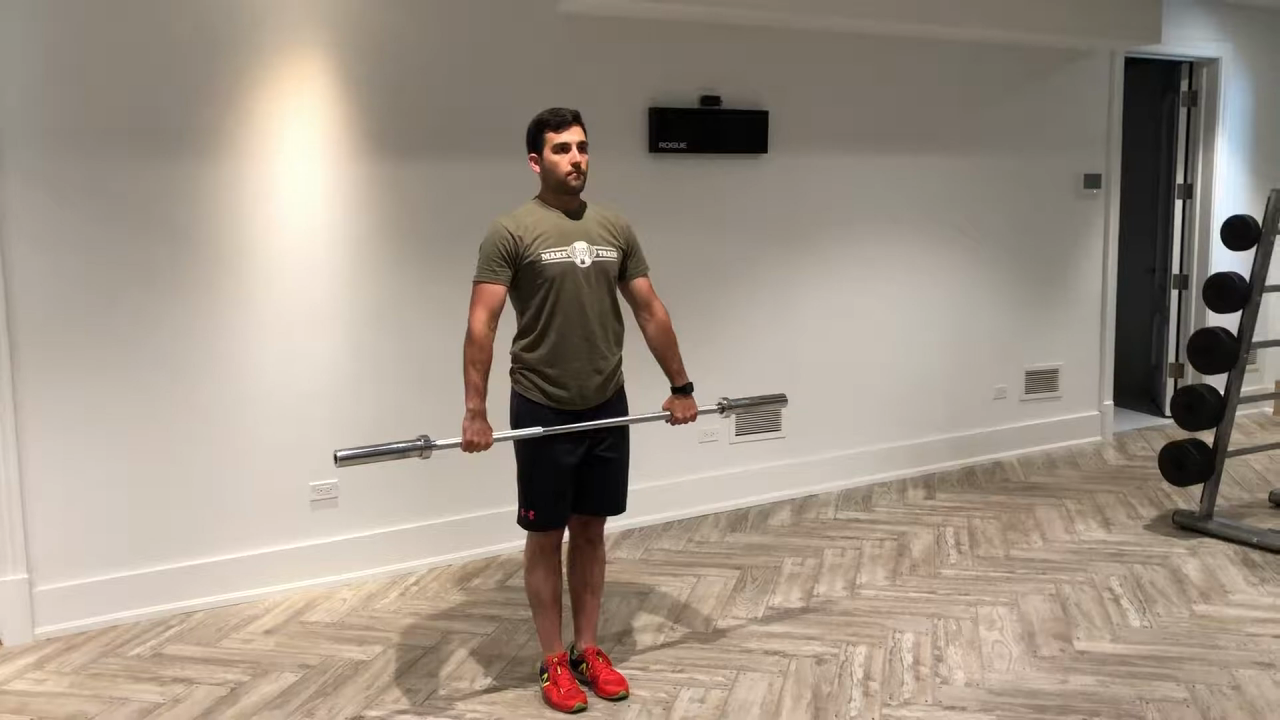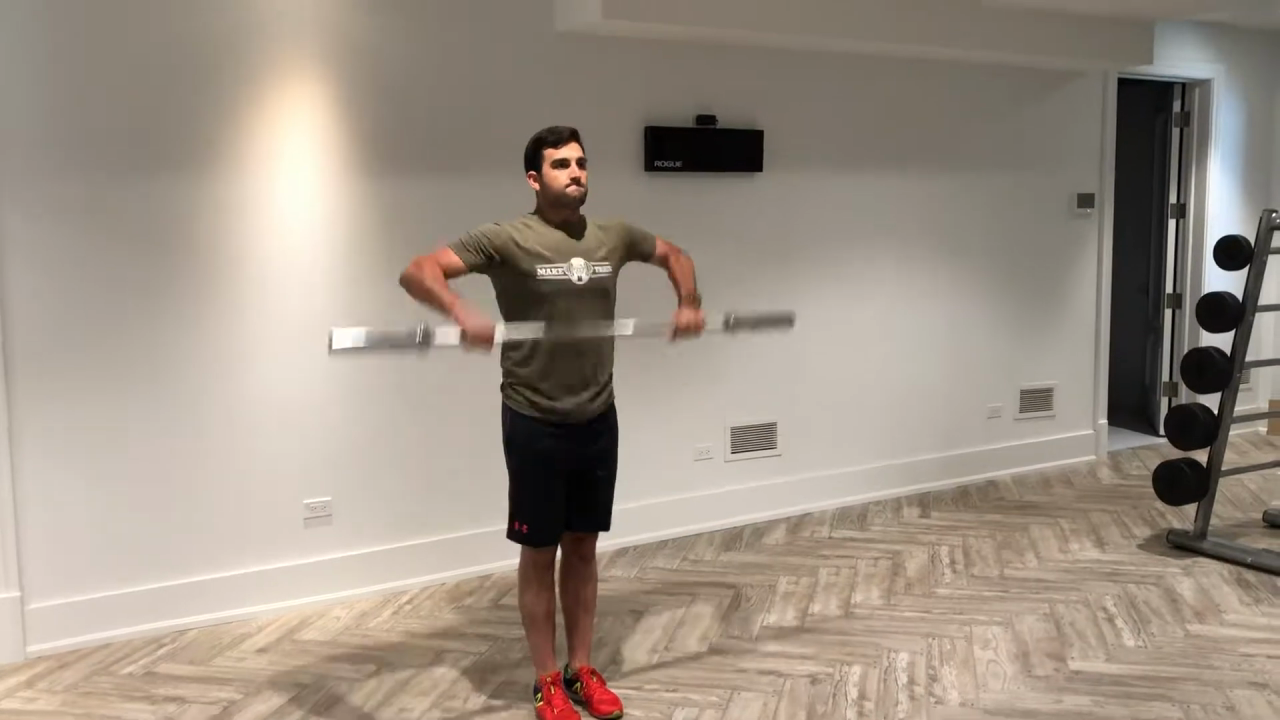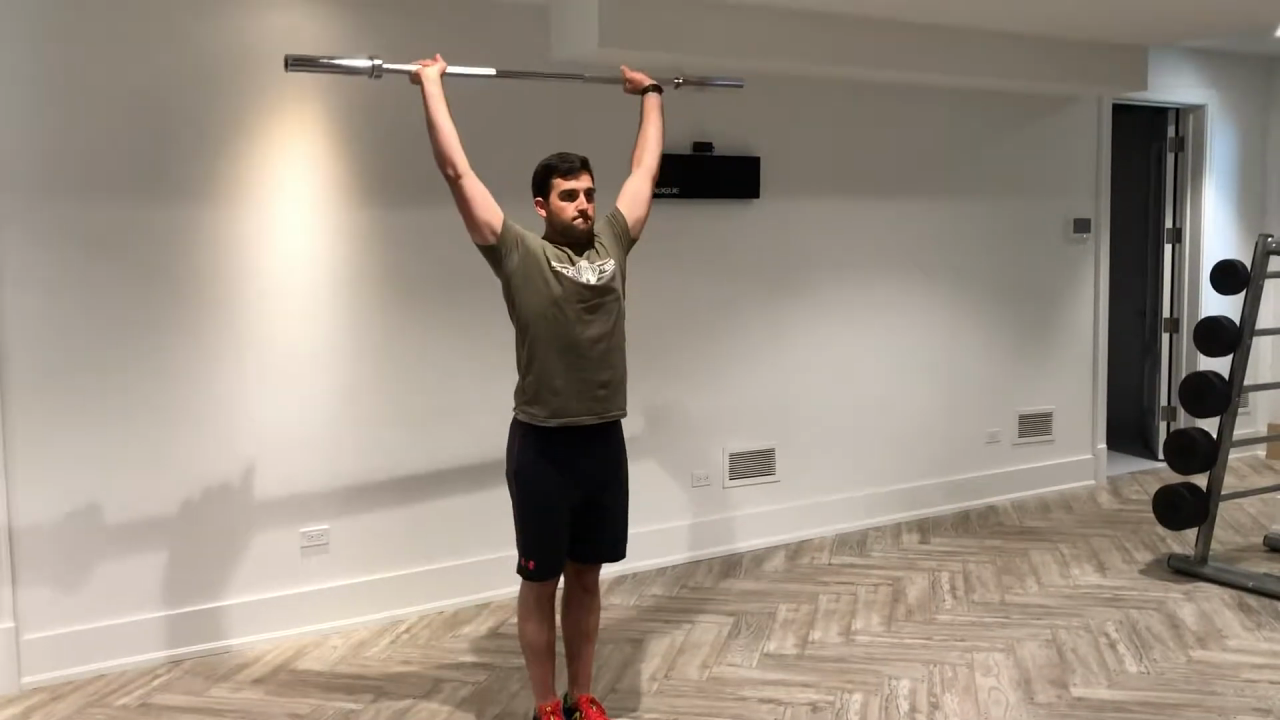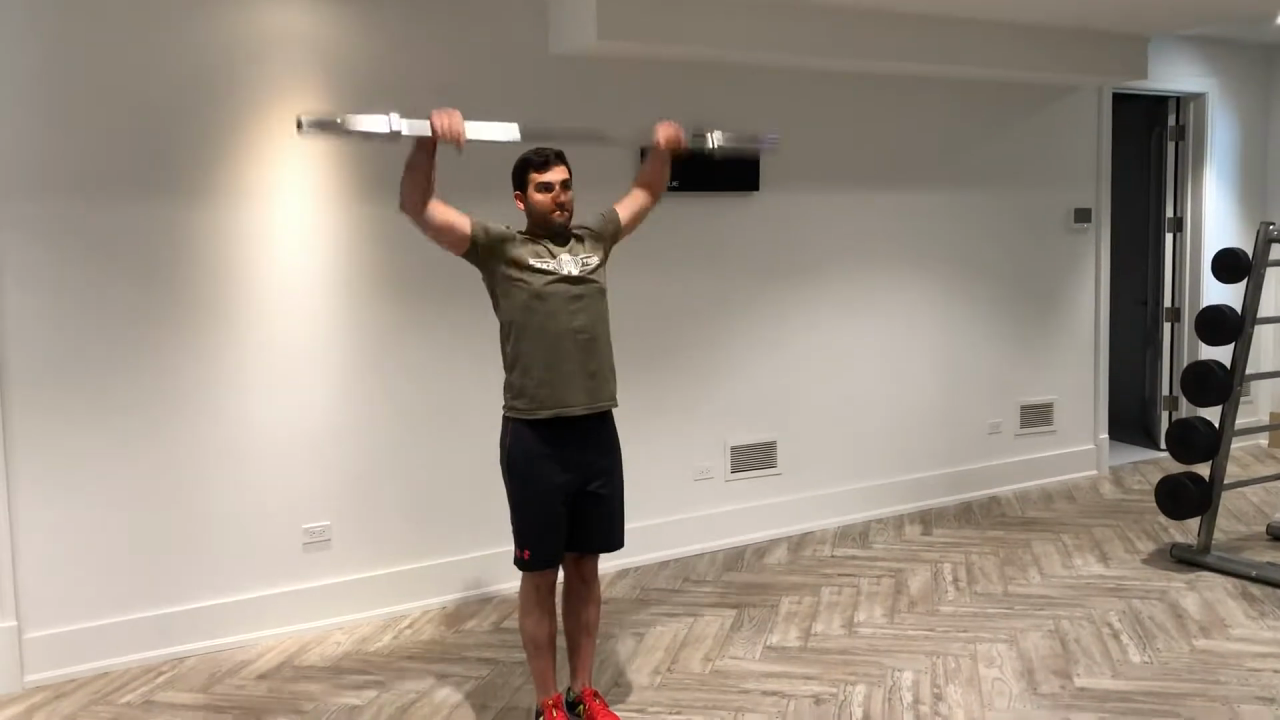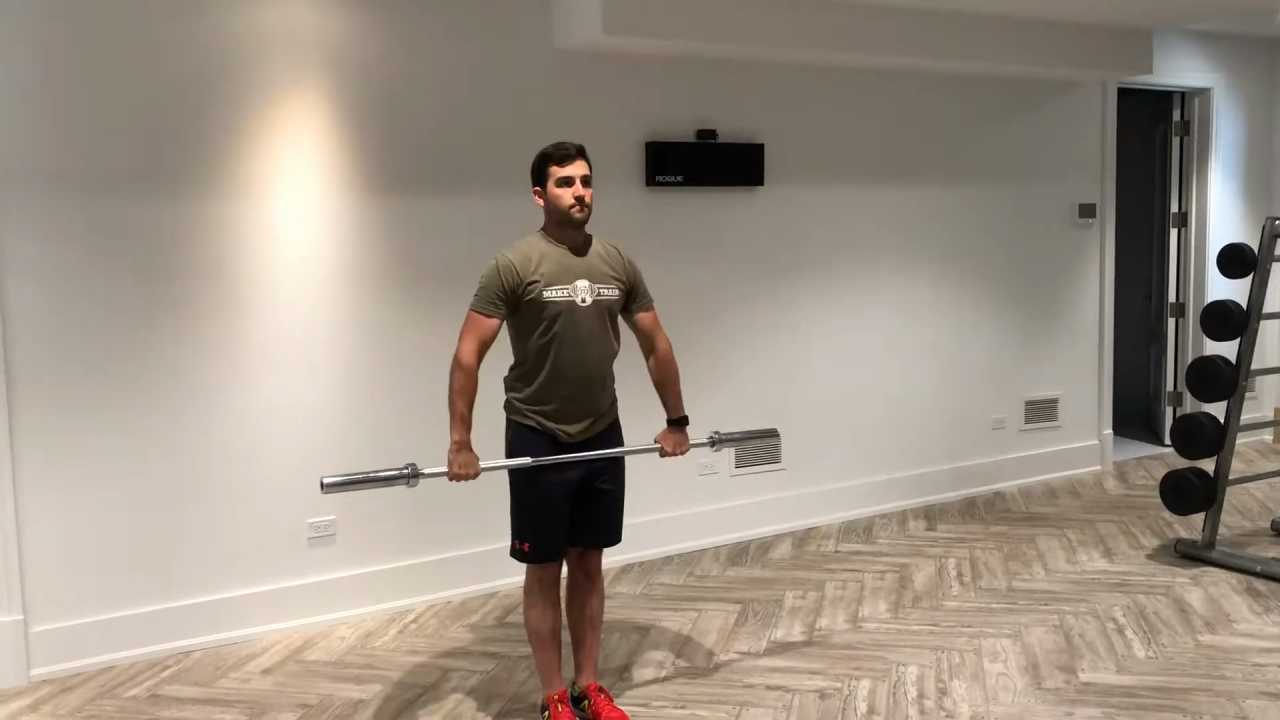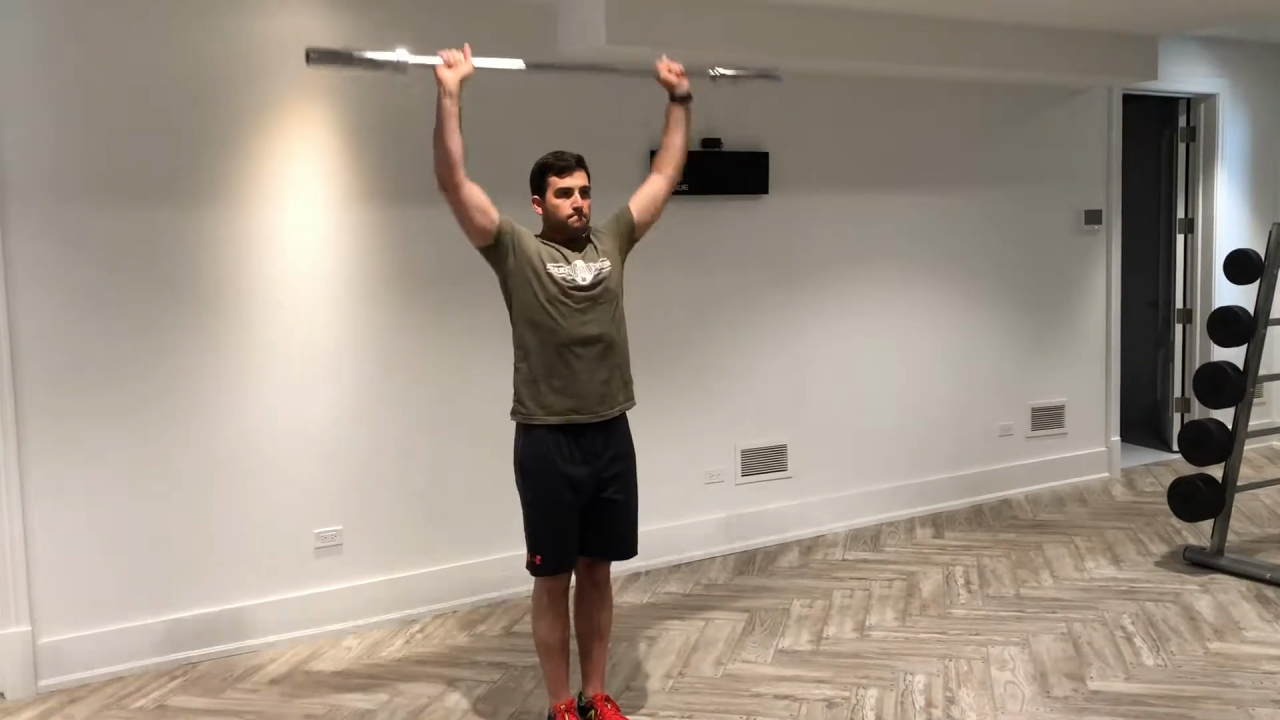
dt=0.7s
person 1, frame 1
left shoulder: (615, 227)
right shoulder: (511, 231)
left elbow: (649, 310)
right elbow: (482, 323)
left wrist: (680, 386)
right wrist: (475, 410)
left hip: (607, 405)
right hip: (543, 410)
left knee: (591, 530)
right knee: (546, 535)
left ankle: (588, 649)
right ankle: (553, 661)
person 1, frame 2
left shoulder: (613, 235)
right shoulder: (509, 239)
left elbow: (671, 253)
right elbow: (418, 269)
left wrist: (689, 302)
right wrist: (459, 311)
left hip: (598, 416)
right hip: (535, 422)
left knee: (583, 545)
right knee: (540, 551)
left ankle: (581, 668)
person 1, frame 3
left shoulder: (612, 242)
right shoulder: (516, 252)
left elbow: (646, 168)
right elbow: (457, 170)
left wrist: (649, 93)
right wrist: (431, 83)
left hip: (604, 440)
right hip: (542, 446)
left knee: (586, 577)
right knee: (541, 582)
person 1, frame 4
left shoulder: (594, 237)
right shoulder: (500, 246)
left elbow: (645, 192)
right elbow: (415, 205)
left wrist: (660, 150)
right wrist: (429, 142)
left hip: (597, 430)
right hip: (534, 436)
left knee: (585, 565)
right knee: (541, 573)
person 1, frame 5
left shoulder: (618, 263)
right shoulder: (514, 265)
left elbow: (655, 344)
right elbow: (467, 353)
left wrist: (676, 421)
right wrist: (459, 442)
left hip: (602, 434)
right hip: (538, 439)
left knee: (589, 562)
right knee: (545, 569)
person 1, frame 6
left shoulder: (612, 239)
right shoulder: (514, 249)
left elbow: (666, 174)
right elbow: (453, 182)
left wrist: (679, 100)
right wrist: (450, 91)
left hip: (611, 436)
right hip: (548, 442)
left knee: (598, 572)
right knee: (554, 579)
